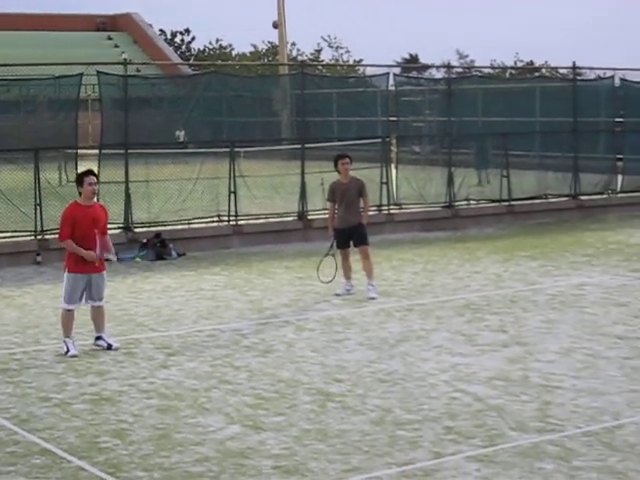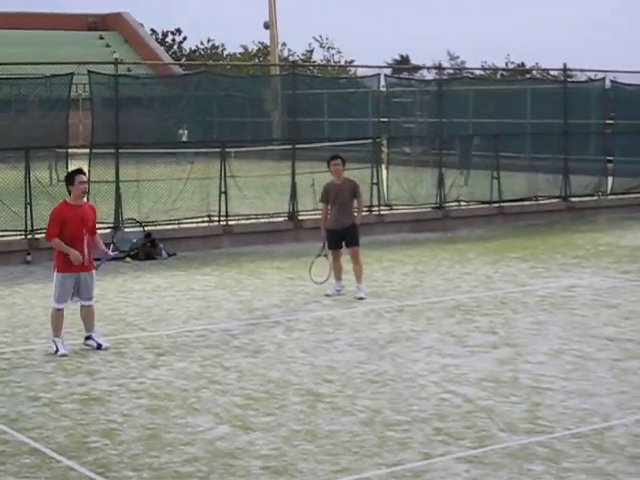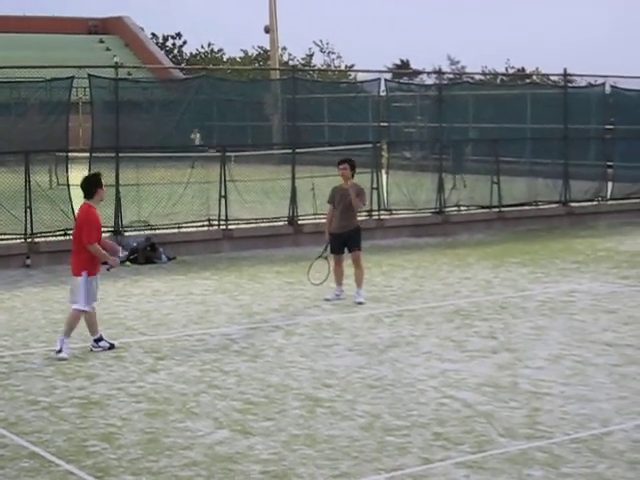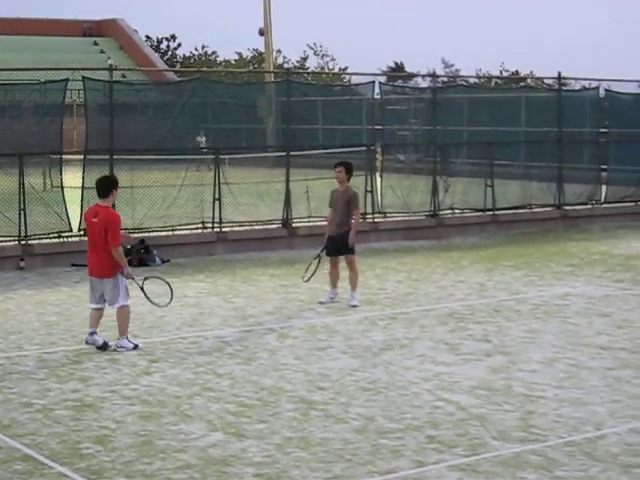
dt=0.5s
person 1, frame 1
left shoulder: (102, 210)
right shoulder: (71, 211)
right elbow: (64, 240)
left wrist: (111, 251)
right wrist: (84, 253)
left hip: (98, 266)
right hip: (75, 268)
left knee: (98, 303)
right knee: (69, 305)
left ankle: (100, 337)
right ankle: (68, 341)
person 1, frame 2
left shoulder: (91, 209)
right shoulder: (60, 211)
right elbow: (51, 238)
left wrist: (102, 249)
right wrist: (70, 251)
left hip: (87, 266)
right hip: (65, 267)
left knee: (88, 302)
right knee: (59, 305)
left ankle: (90, 336)
right ankle: (57, 341)
person 1, frame 3
left shoulder: (88, 211)
right shoulder: (90, 214)
right elbow: (91, 245)
left wrist: (114, 247)
right wrist: (109, 258)
left hip: (87, 267)
right hip: (85, 268)
left knee: (89, 305)
right knee: (82, 307)
left ankle: (97, 339)
right ankle: (63, 340)
person 1, frame 4
left shoulder: (89, 213)
right shoulder: (112, 216)
right elbow: (115, 247)
right wrist: (125, 267)
left hip: (94, 268)
right hip: (111, 269)
left knee: (98, 304)
right knee: (123, 303)
left ankle: (92, 333)
right ankle: (122, 341)
person 2, frame 1
left shoulder: (359, 183)
right shoulder: (334, 186)
left elbow: (366, 202)
right elbow: (332, 207)
left wrist: (364, 218)
right wrist: (330, 226)
left hip: (357, 224)
right hip: (341, 226)
left knee: (365, 253)
right knee: (344, 256)
left ankle: (371, 286)
right ankle: (348, 285)
person 2, frame 2
left shoulder: (352, 184)
right shoulder: (327, 187)
left elbow: (360, 202)
right elbow: (325, 208)
left wrist: (358, 218)
right wrist: (323, 227)
left hip: (350, 225)
right hip: (333, 227)
left knee: (355, 255)
right knee: (335, 256)
left ankle: (360, 287)
right ankle: (339, 286)
person 2, frame 3
left shoulder: (358, 189)
right shoulder: (335, 190)
left elbow: (359, 207)
right elbow: (331, 211)
left wrist: (352, 193)
right wrist: (327, 230)
left hip: (352, 230)
right hip: (336, 231)
left knee: (356, 260)
right knee: (337, 261)
left ankle: (359, 292)
right ankle: (339, 291)
person 2, frame 4
left shoulder: (352, 194)
right shoulder: (333, 193)
left elbow: (357, 215)
left wrist: (353, 233)
right wrist: (327, 232)
left hip: (346, 234)
right hip: (332, 234)
left knee: (351, 263)
right knee: (333, 264)
left ankle: (354, 295)
right ankle: (333, 294)
